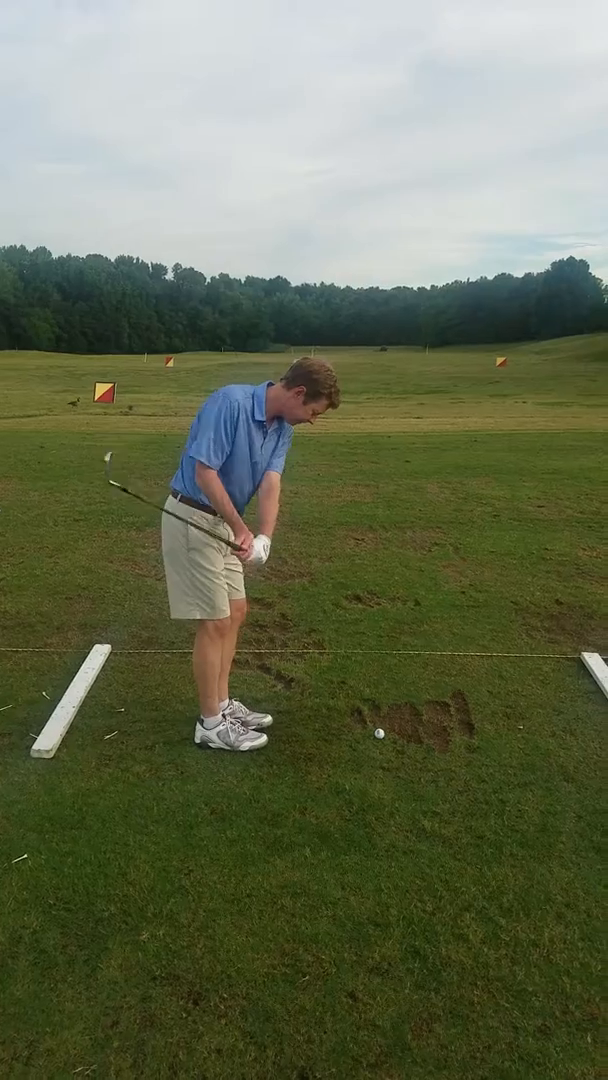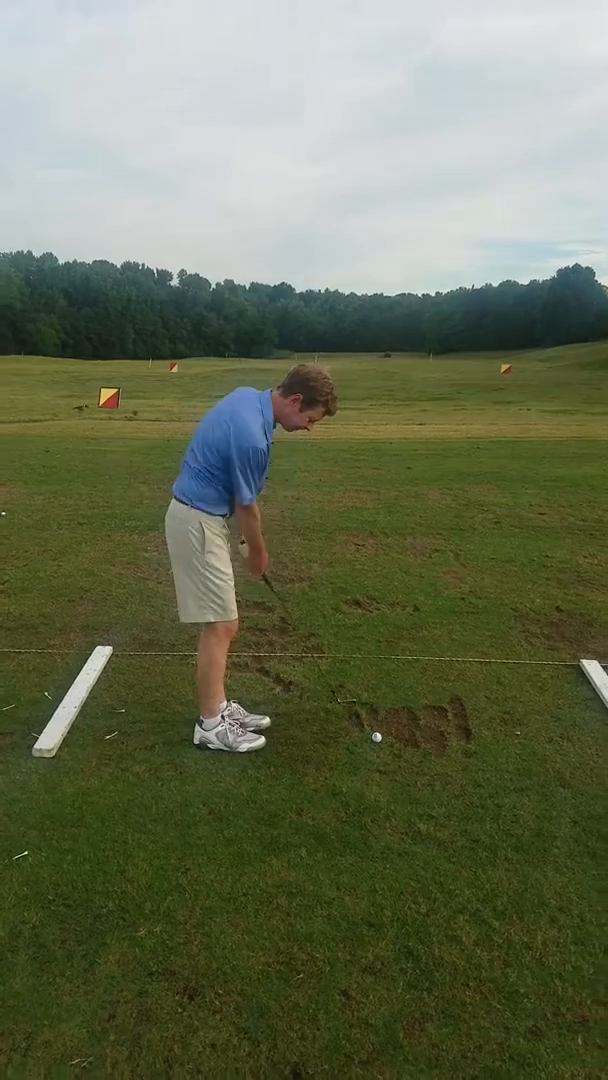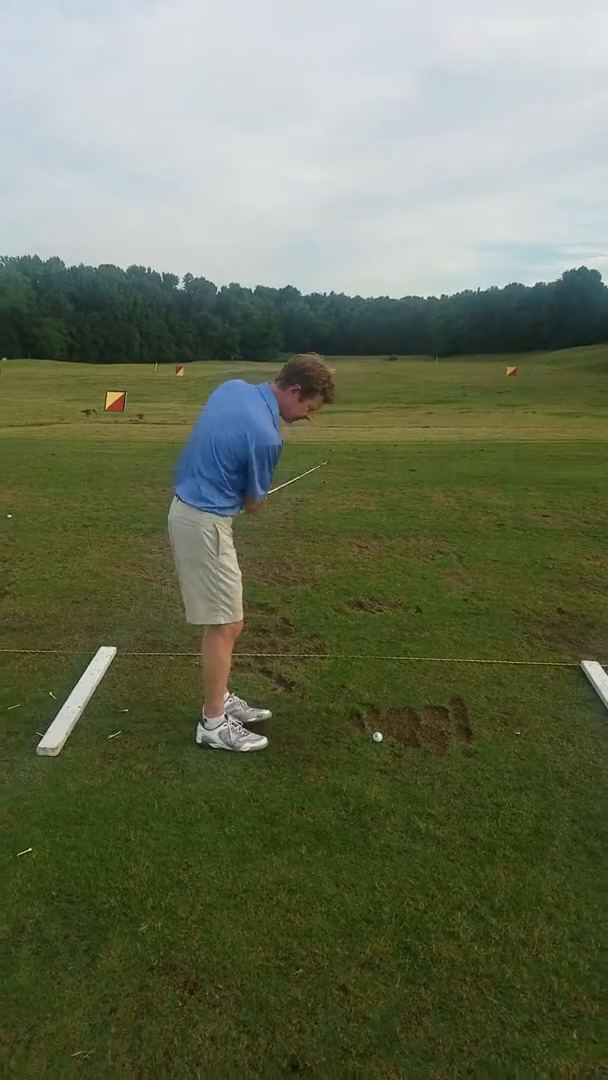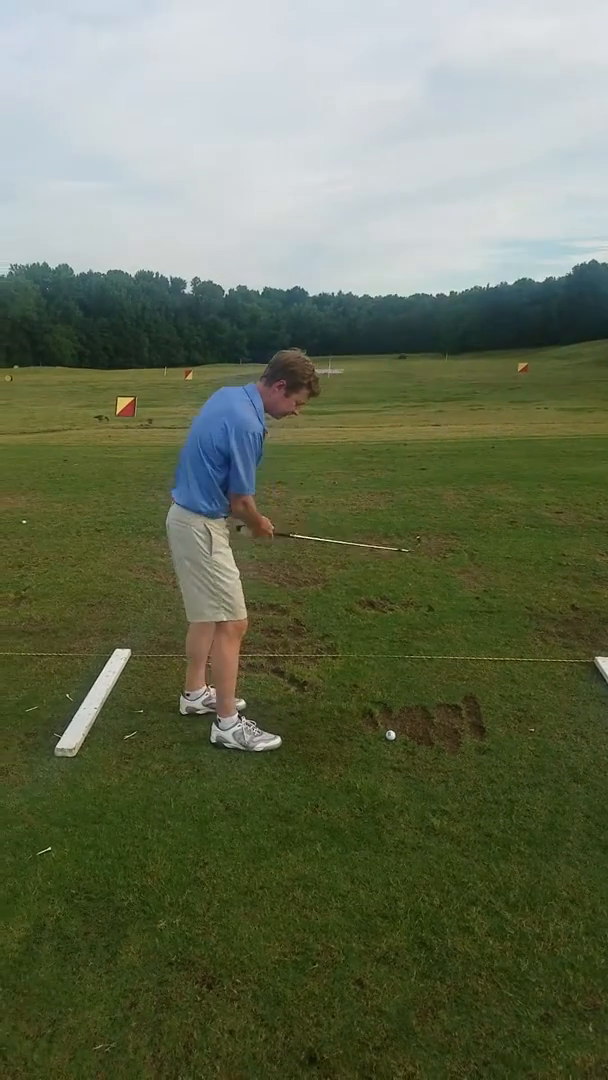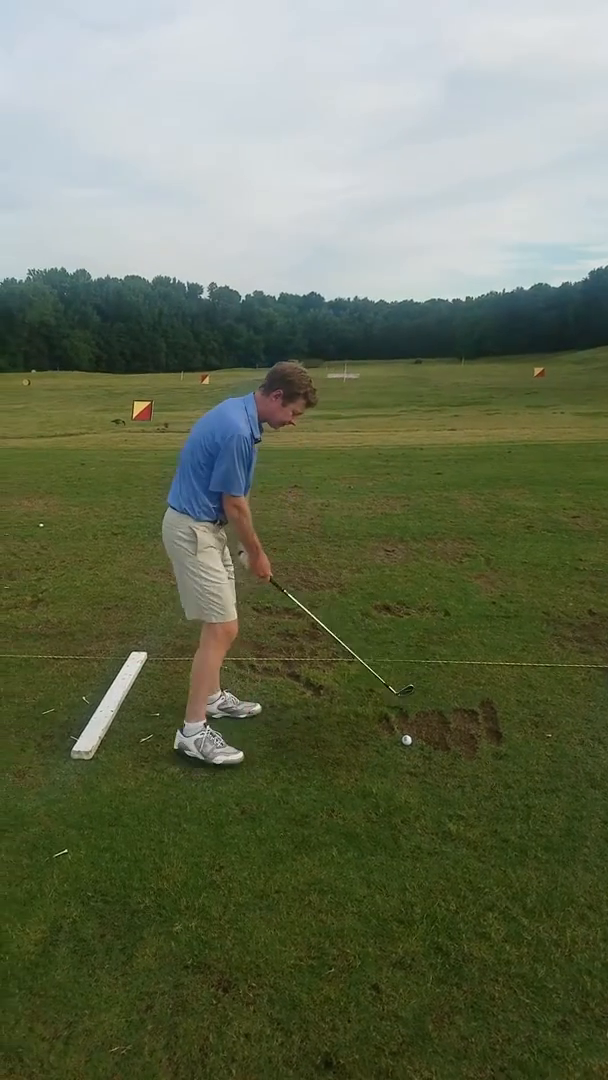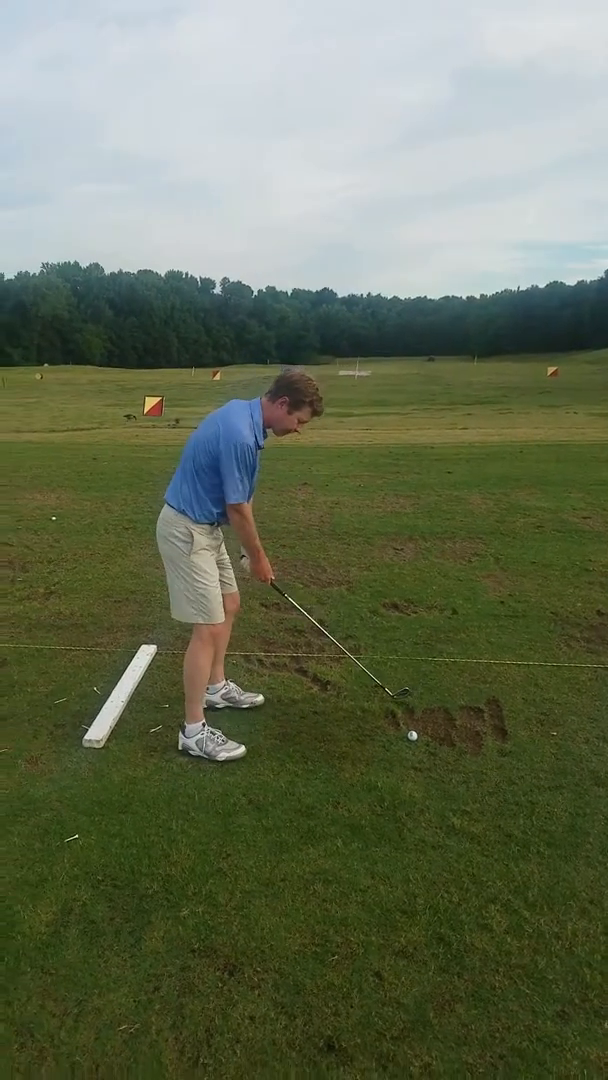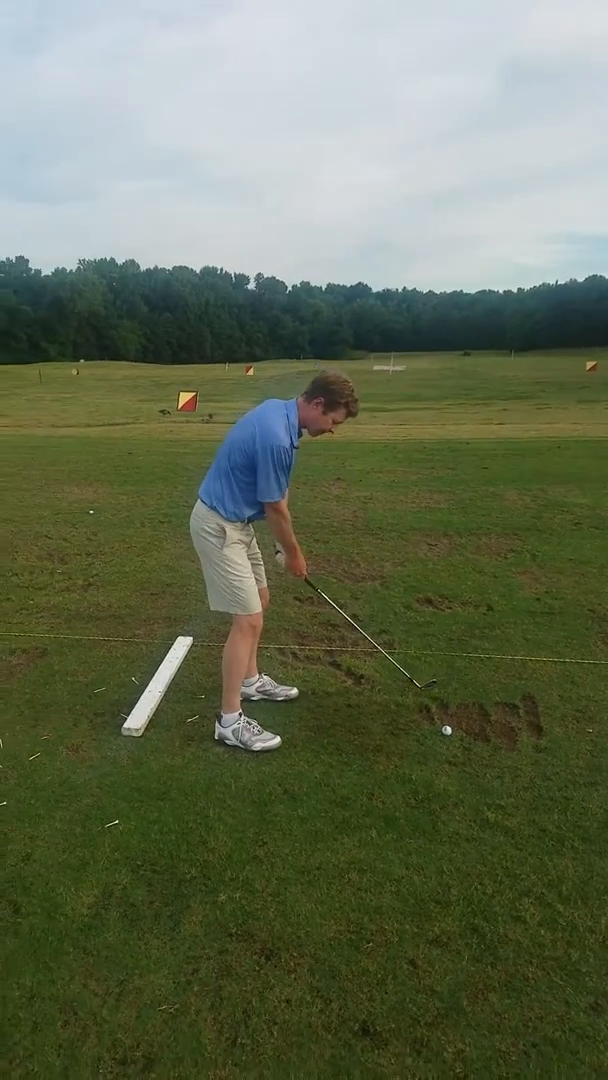
dt=0.3s
person 1, frame 1
left shoulder: (281, 426)
right shoulder: (231, 404)
left elbow: (270, 486)
right elbow: (204, 475)
left wrist: (263, 537)
right wrist: (240, 530)
left hip: (220, 520)
right hip: (192, 518)
left knee: (235, 612)
right knee: (214, 622)
left ankle: (221, 703)
right ankle: (211, 723)
person 1, frame 2
left shoulder: (250, 397)
right shoulder: (251, 436)
right elbow: (246, 506)
left wrist: (256, 544)
right wrist: (257, 553)
left hip: (209, 517)
right hip: (198, 523)
left knee: (221, 619)
right knee: (221, 623)
left ankle: (218, 705)
right ankle: (210, 724)
person 1, frame 3
left shoulder: (233, 387)
right shoulder: (265, 436)
right elbow: (252, 500)
right wrist: (247, 499)
left hip: (188, 509)
right hip: (206, 524)
left knee: (219, 616)
right knee: (226, 624)
left ankle: (219, 699)
right ankle: (214, 723)
person 1, frame 4
left shoulder: (227, 395)
right shoulder: (247, 426)
right elbow: (241, 499)
left wrist: (247, 517)
right wrist: (259, 526)
left hip: (189, 515)
right hip: (201, 525)
left knee: (209, 614)
right knee: (231, 623)
left ankle: (196, 693)
right ankle: (227, 723)
person 1, frame 5
left shoulder: (238, 411)
right shoulder: (237, 430)
right elbow: (234, 503)
right wrist: (256, 553)
left hip: (207, 525)
right hip: (193, 530)
left knee: (222, 617)
right knee: (222, 627)
left ankle: (211, 696)
right ankle: (192, 730)
person 1, frame 6
left shoulder: (241, 411)
right shoulder: (240, 437)
right elbow: (238, 509)
left wrist: (252, 551)
right wrist: (258, 557)
left hip: (204, 525)
right hip: (187, 530)
left knee: (228, 605)
right knee: (209, 628)
left ankle: (214, 686)
right ankle: (193, 730)
person 1, frame 7
left shoulder: (279, 410)
right shoulder: (275, 438)
left elbow: (278, 492)
right elbow: (275, 507)
left wrist: (286, 545)
right wrist: (294, 553)
left hip: (236, 521)
right hip: (219, 526)
left knee: (258, 599)
right knee: (248, 618)
left ankle: (250, 680)
right ankle: (230, 720)
